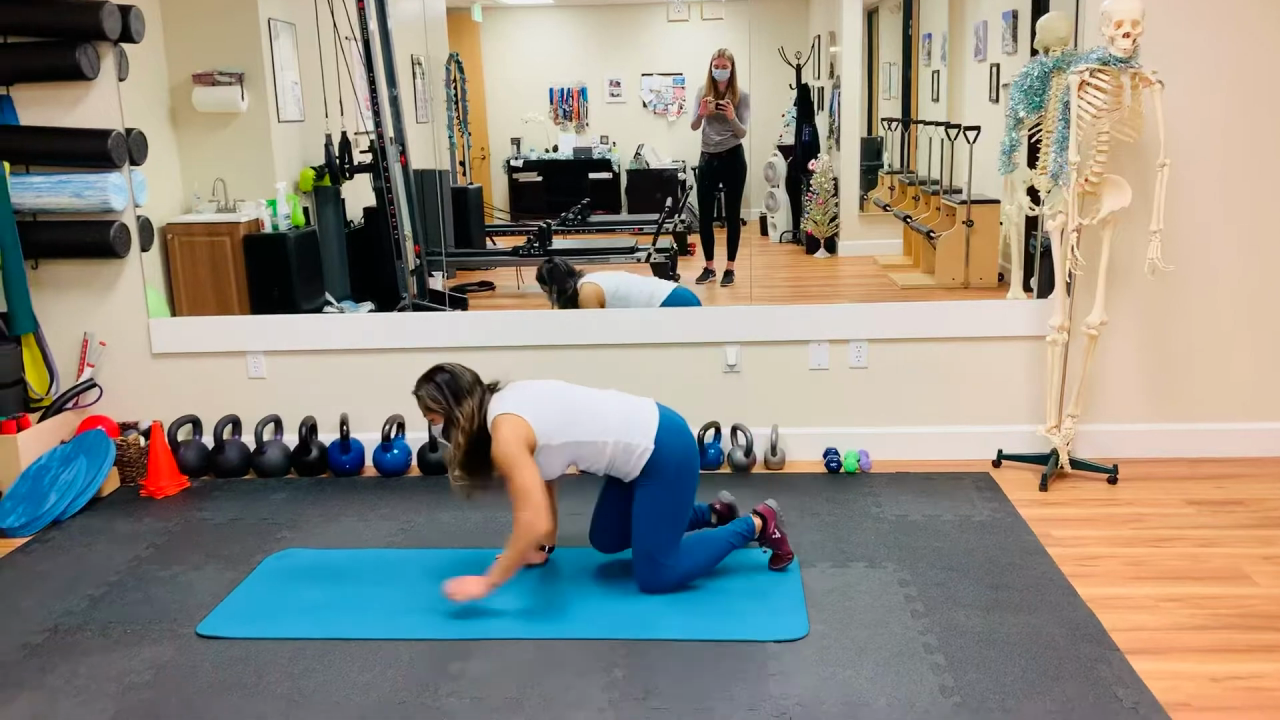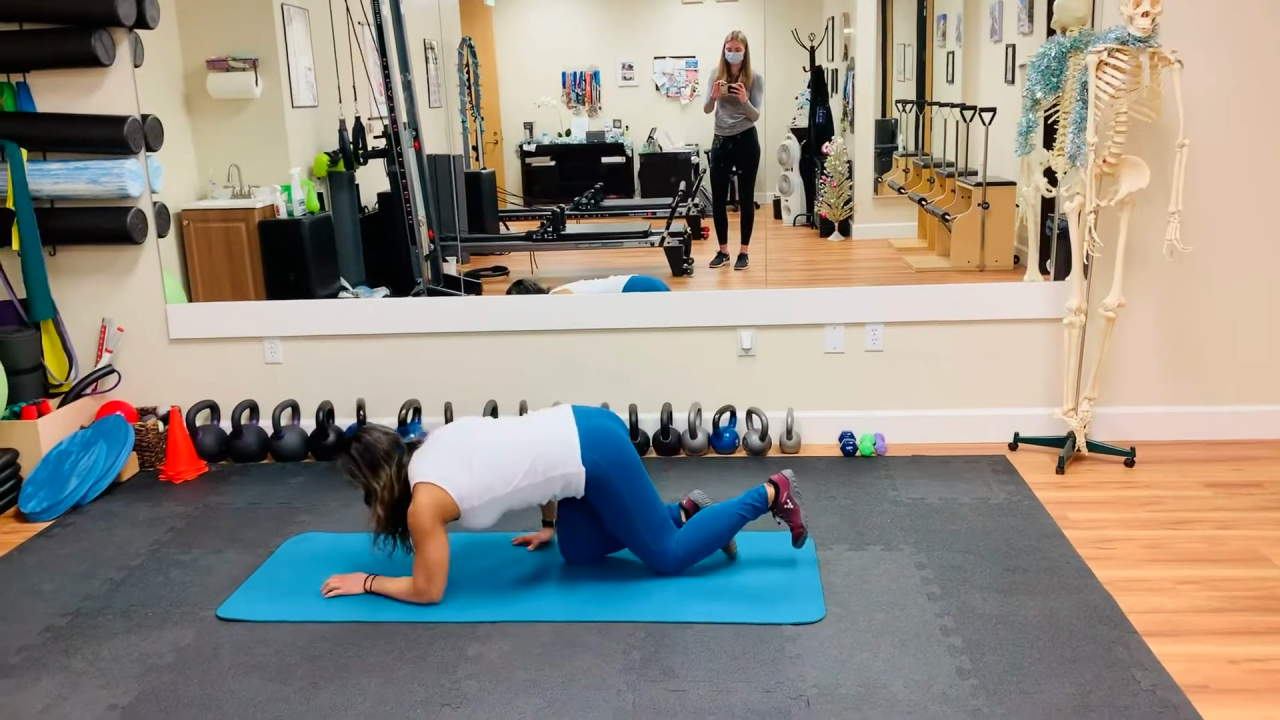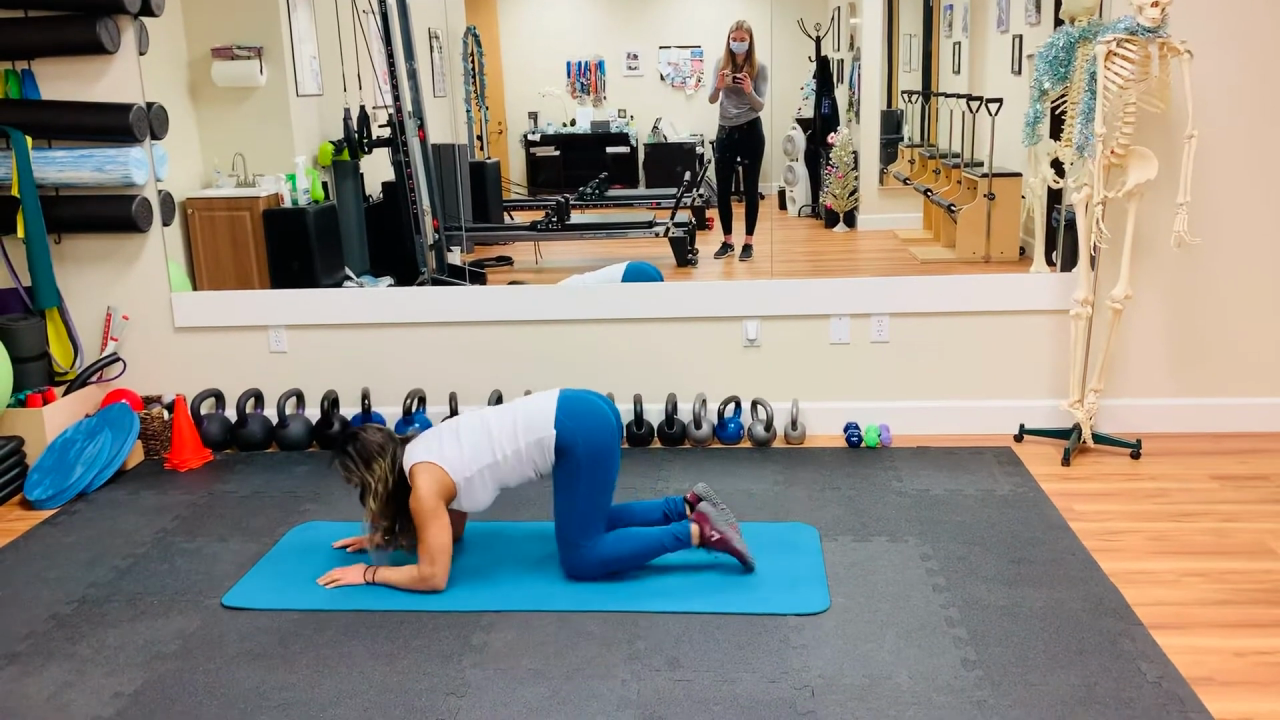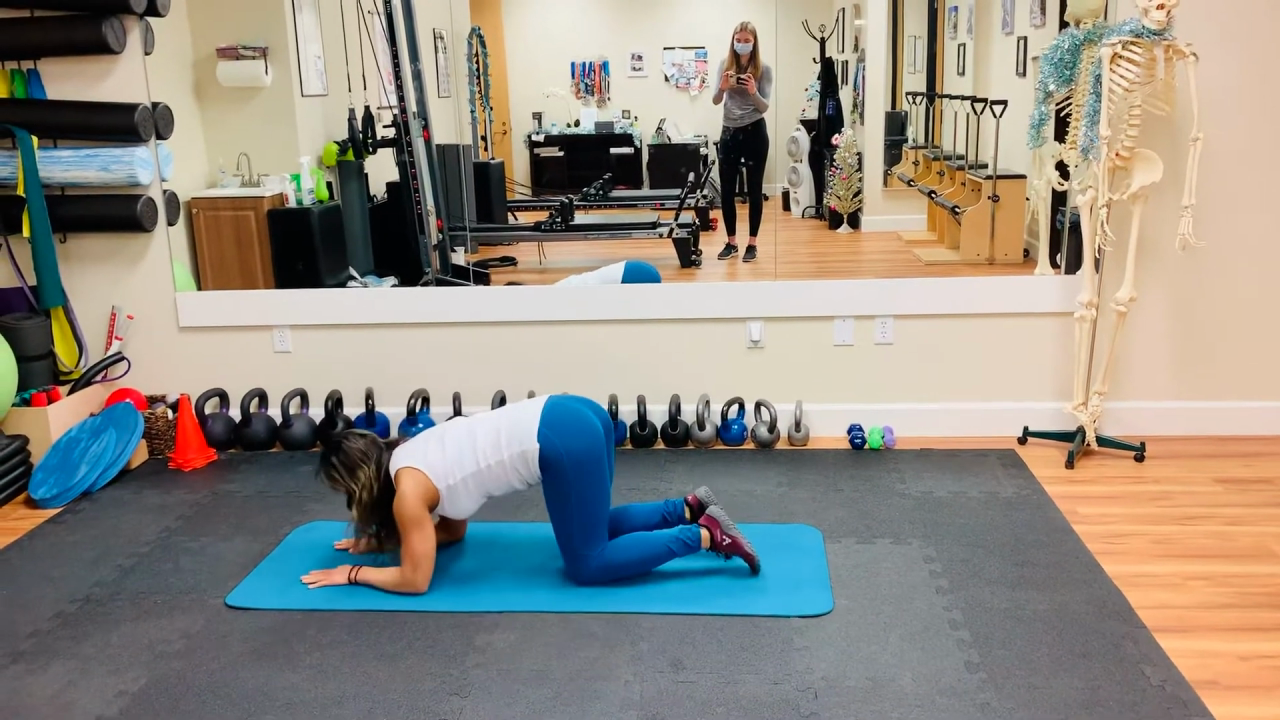
dt=0.7s
person 1, frame 1
left shoulder: (504, 434)
right shoulder: (508, 404)
left elbow: (535, 527)
right elbow: (545, 475)
left wrist: (488, 582)
right wrist: (546, 550)
left hip: (665, 452)
right hip: (650, 435)
left knee: (658, 577)
right knee: (606, 540)
left ankle: (757, 524)
right ankle: (713, 513)
person 1, frame 2
left shoulder: (425, 500)
right shoulder: (437, 441)
left elbow: (428, 590)
left wrist: (365, 583)
right wrist: (551, 525)
left hip: (597, 456)
right hip: (586, 423)
left knee: (667, 555)
right knee: (578, 551)
left ankle: (770, 494)
right ankle: (684, 510)
person 1, frame 3
left shoulder: (423, 482)
right shoulder: (421, 450)
left elbow: (432, 576)
right elbow: (452, 529)
left wrist: (368, 574)
right wrist: (385, 537)
left hip: (580, 427)
right hip: (583, 412)
left knee: (582, 559)
right knee: (584, 528)
left ankle: (696, 532)
right ankle: (689, 505)
person 1, frame 4
left shoulder: (407, 490)
right shoulder: (411, 454)
left elbow: (415, 580)
right elbow: (451, 529)
left wrist: (351, 573)
right wrist: (382, 539)
left hip: (564, 441)
right hip: (574, 415)
left knee: (587, 565)
right knee: (591, 530)
left ankle: (704, 535)
right ankle: (689, 508)
person 2, frame 1
left shoulder: (741, 95)
right shoulder: (703, 92)
left elbow: (743, 133)
right elbow: (694, 127)
left wrist: (732, 117)
right wrist: (701, 114)
left hip: (732, 158)
right hip: (708, 158)
left knee: (732, 215)
right knee: (705, 215)
left ankle: (729, 268)
right ankle: (709, 267)
person 2, frame 2
left shoulder: (754, 78)
right shoulder: (716, 74)
left elbow: (756, 116)
right elbow: (707, 110)
left wrist: (744, 100)
right wrist: (714, 96)
left hip: (746, 141)
right hip: (721, 141)
left knee: (745, 198)
right knee: (718, 199)
left ankle: (744, 252)
right ankle: (723, 251)
person 2, frame 3
left shoulder: (759, 68)
right shoulder: (721, 64)
left elbow: (760, 106)
right elbow: (712, 100)
left wrist: (749, 91)
right wrist: (718, 87)
left hip: (750, 131)
right hip: (725, 131)
left knee: (750, 189)
right knee: (722, 189)
left ankle: (748, 242)
right ankle: (727, 241)
person 2, frame 4
left shoulder: (764, 69)
right shoulder: (725, 65)
left elbow: (765, 107)
right elbow: (716, 101)
left wrist: (753, 92)
right wrist: (722, 87)
left hip: (754, 132)
right hip: (729, 132)
left knee: (754, 190)
right knee: (727, 190)
left ankle: (752, 244)
right ankle: (731, 242)
